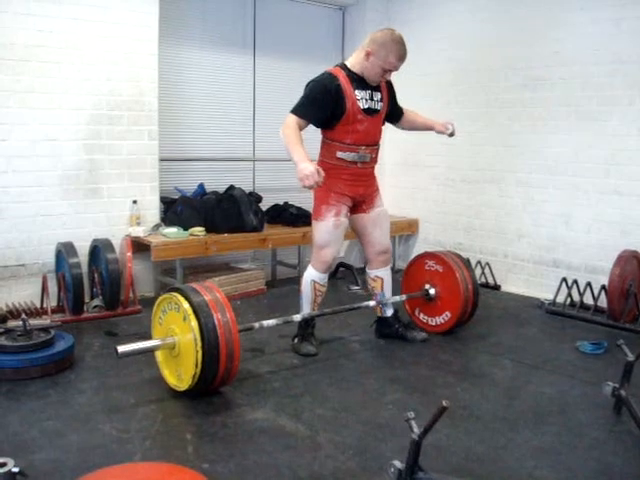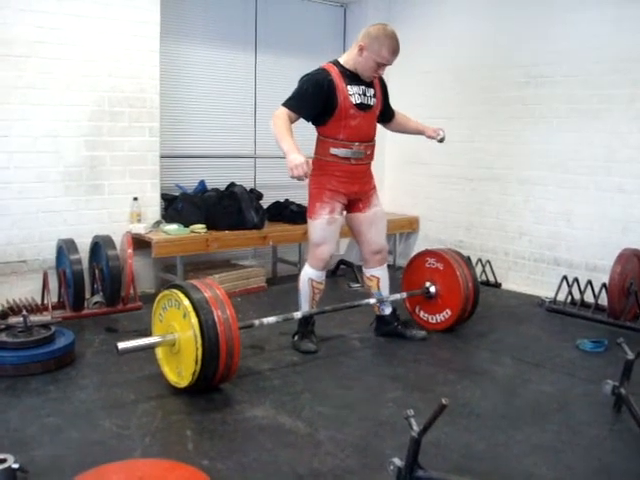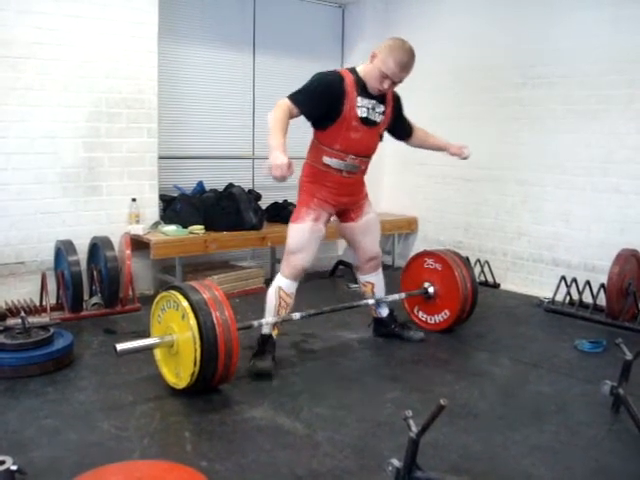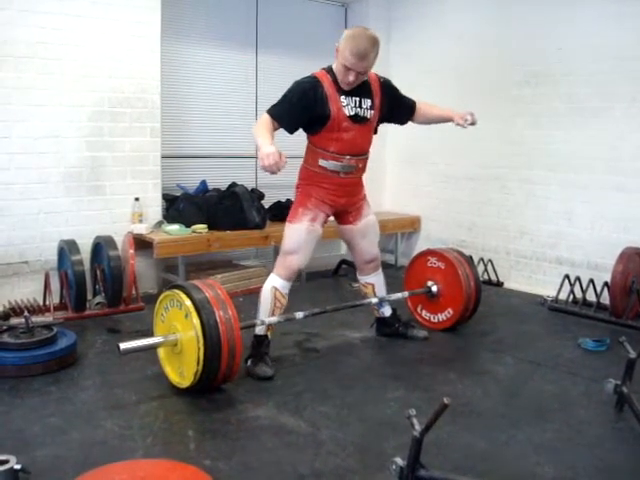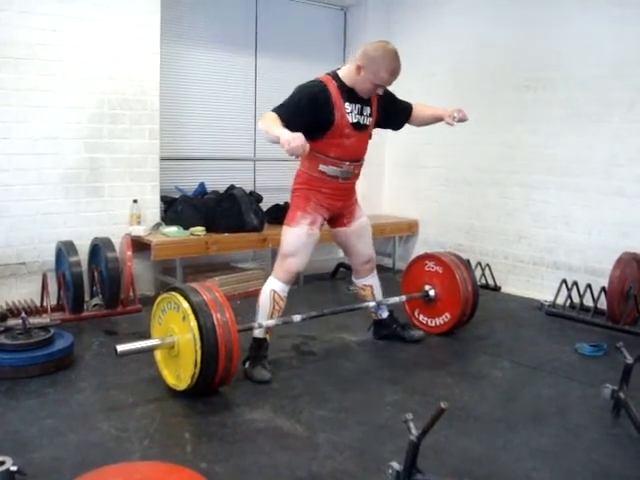
dt=1s
person 1, frame 1
left shoulder: (383, 87)
right shoulder: (329, 84)
left elbow: (398, 117)
right elbow: (291, 125)
left wrist: (433, 125)
right wrist: (302, 161)
left hip: (367, 184)
right hip: (333, 184)
left knee: (381, 253)
right knee: (323, 259)
left ankle: (387, 320)
right ankle: (304, 329)
person 1, frame 2
left shoulder: (376, 84)
right shoulder: (322, 80)
left elbow: (389, 118)
right elbow: (280, 118)
left wrist: (423, 129)
right wrist: (292, 152)
left hip: (364, 181)
right hip: (329, 182)
left knee: (377, 251)
right knee: (320, 256)
left ankle: (386, 318)
right ankle: (304, 326)
person 1, frame 3
left shoulder: (391, 101)
right shoulder: (331, 83)
left elbow: (409, 133)
right elbow: (282, 110)
left wrist: (447, 146)
right wrist: (278, 149)
left hip: (355, 192)
right hip: (317, 189)
left knee: (371, 258)
right knee: (295, 265)
left ankle: (384, 321)
right ankle: (265, 343)
person 1, frame 4
left shoulder: (380, 89)
right shoulder: (310, 88)
left elbow: (414, 111)
right elbow: (266, 121)
left wrist: (452, 115)
right wrist: (267, 145)
left hip: (354, 192)
right hip: (315, 191)
left knee: (370, 259)
right knee: (288, 266)
left ankle: (387, 320)
right ankle: (259, 345)
person 1, frame 5
left shoulder: (377, 97)
right shoulder: (317, 92)
left elbow: (410, 113)
right elbow: (268, 120)
left wrist: (443, 113)
right wrist: (285, 135)
left hip: (346, 196)
right hip: (312, 194)
left knee: (365, 261)
right knee: (287, 269)
left ankle: (383, 322)
right ankle: (257, 349)
